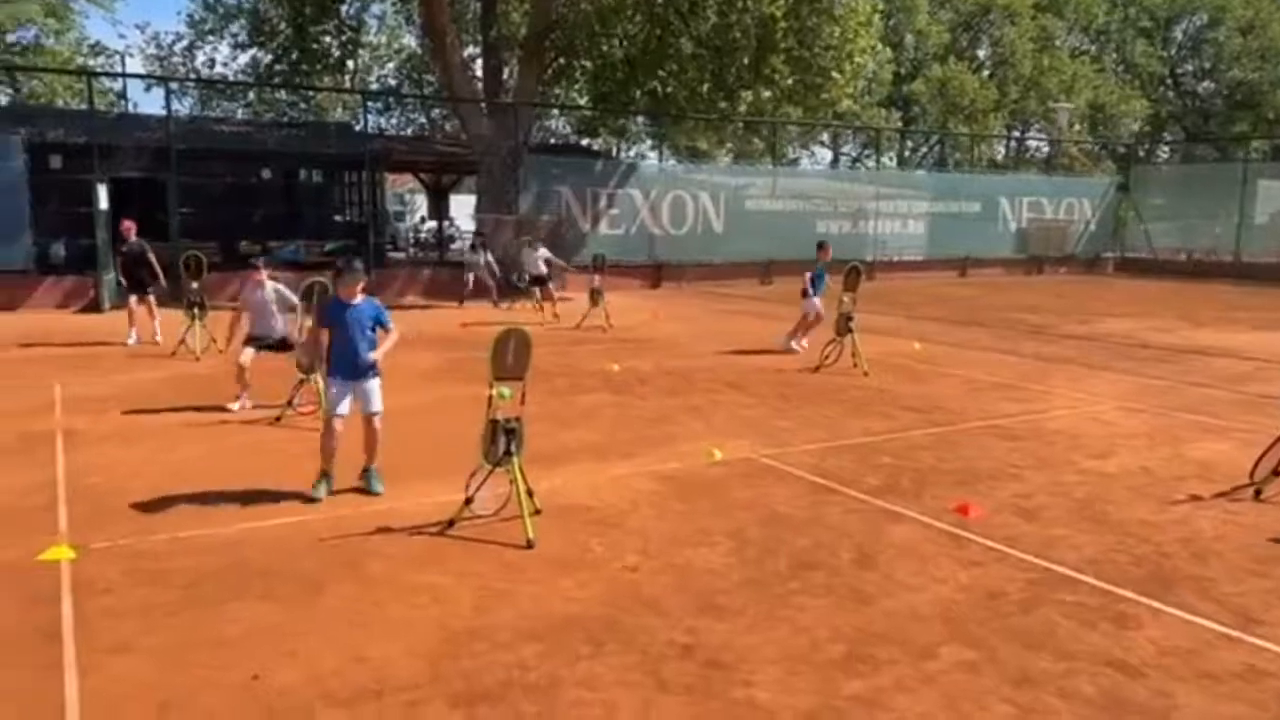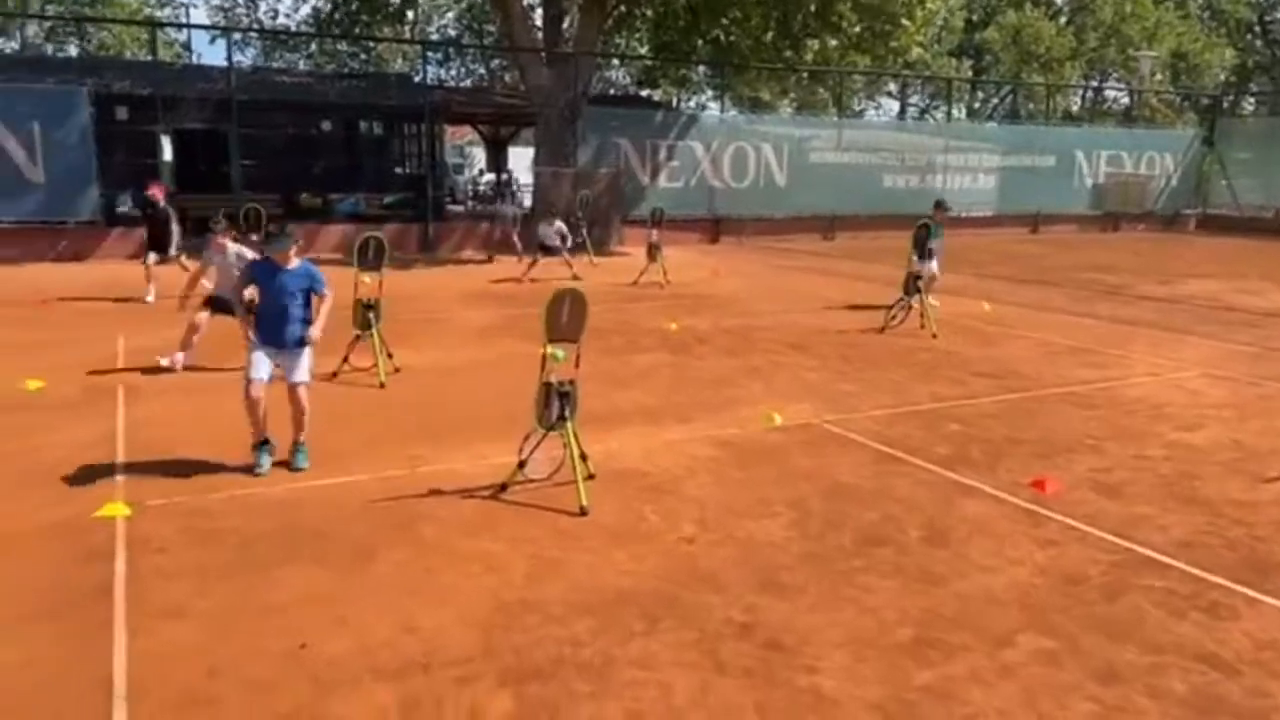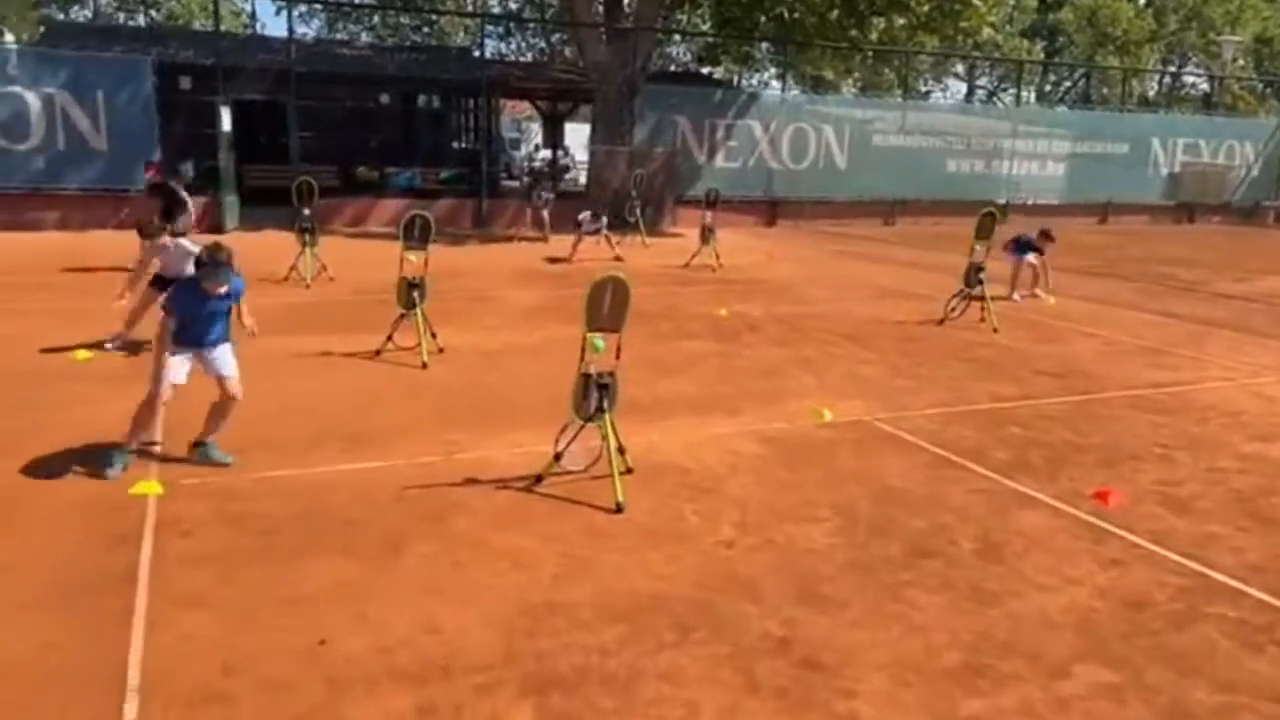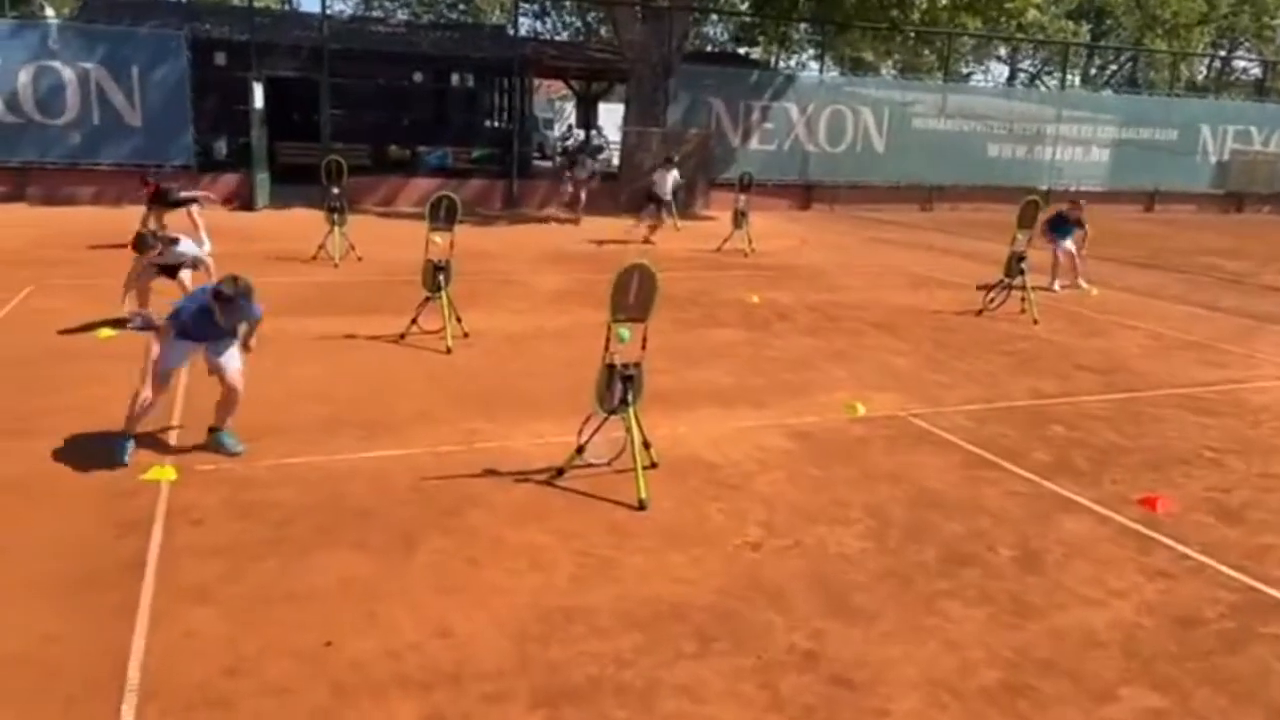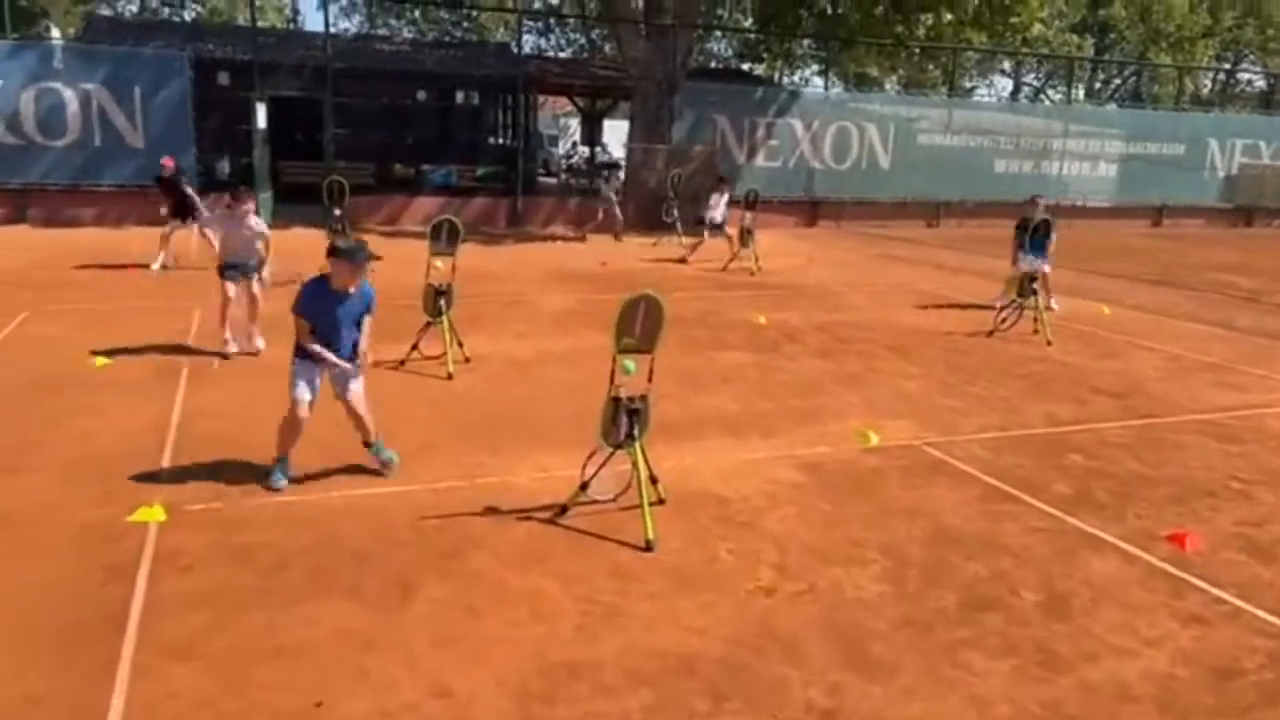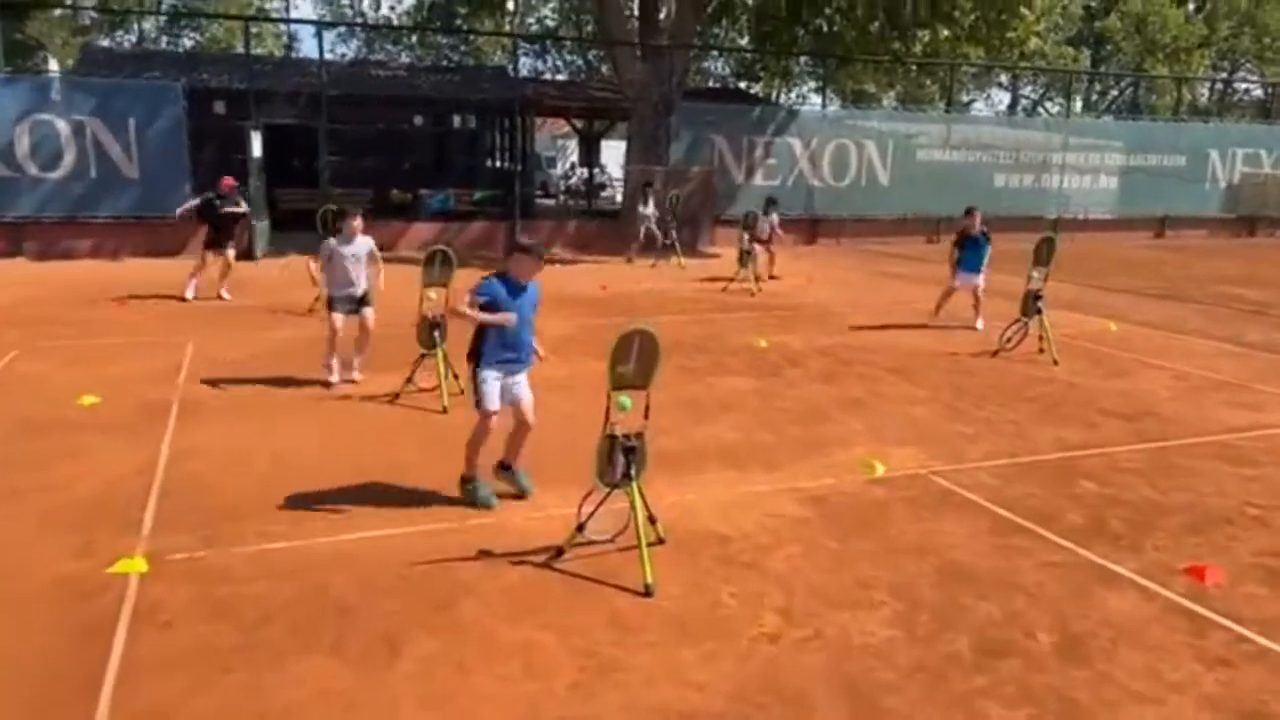
dt=0.4s
person 1, frame 1
left shoulder: (373, 307)
right shoulder: (329, 307)
left elbow: (392, 332)
right elbow: (316, 334)
left wrist: (379, 352)
right wrist: (312, 358)
left hip: (367, 375)
right hip: (338, 376)
left knee: (374, 425)
right knee: (334, 426)
left ankle: (369, 471)
right ankle: (325, 476)
person 1, frame 2
left shoulder: (309, 272)
right shoulder: (259, 267)
left elbow: (326, 297)
right elbow: (238, 291)
left wrist: (318, 326)
right wrist: (244, 320)
left hip: (297, 343)
right hip: (264, 342)
left knee: (299, 396)
right knee: (253, 393)
left ankle: (299, 445)
right ankle: (262, 444)
person 1, frame 3
left shoulder: (235, 285)
right shoulder: (182, 291)
right elbow: (165, 330)
left wrist: (244, 316)
right wrist: (160, 376)
left hip: (216, 343)
right hip: (180, 344)
left knee: (233, 393)
right knee: (158, 396)
left ankle: (203, 444)
right ankle: (126, 450)
person 1, frame 4
left shoulder: (250, 310)
right shoulder: (192, 308)
right elbow: (157, 340)
left wrist: (249, 338)
right wrist: (146, 385)
left hip: (223, 339)
right hip: (185, 335)
left knee: (235, 386)
right knee: (156, 384)
left ankle: (218, 432)
right ankle: (128, 437)
person 1, frame 5
left shoulder: (365, 292)
right shoulder: (311, 291)
right elbow: (302, 335)
left wrist: (363, 345)
right wrist: (332, 360)
left hip: (347, 359)
right hip: (310, 358)
left knee: (358, 409)
right knee: (298, 414)
left ankle: (374, 445)
right ankle: (281, 462)
person 1, frame 6
left shoulder: (531, 288)
right shoulder: (493, 285)
right elbow: (460, 310)
left wrist: (533, 344)
right wrist: (493, 319)
left hip: (517, 367)
right hip: (488, 365)
left knee: (527, 421)
right knee: (488, 424)
left ankle: (507, 466)
right ankle: (470, 480)
